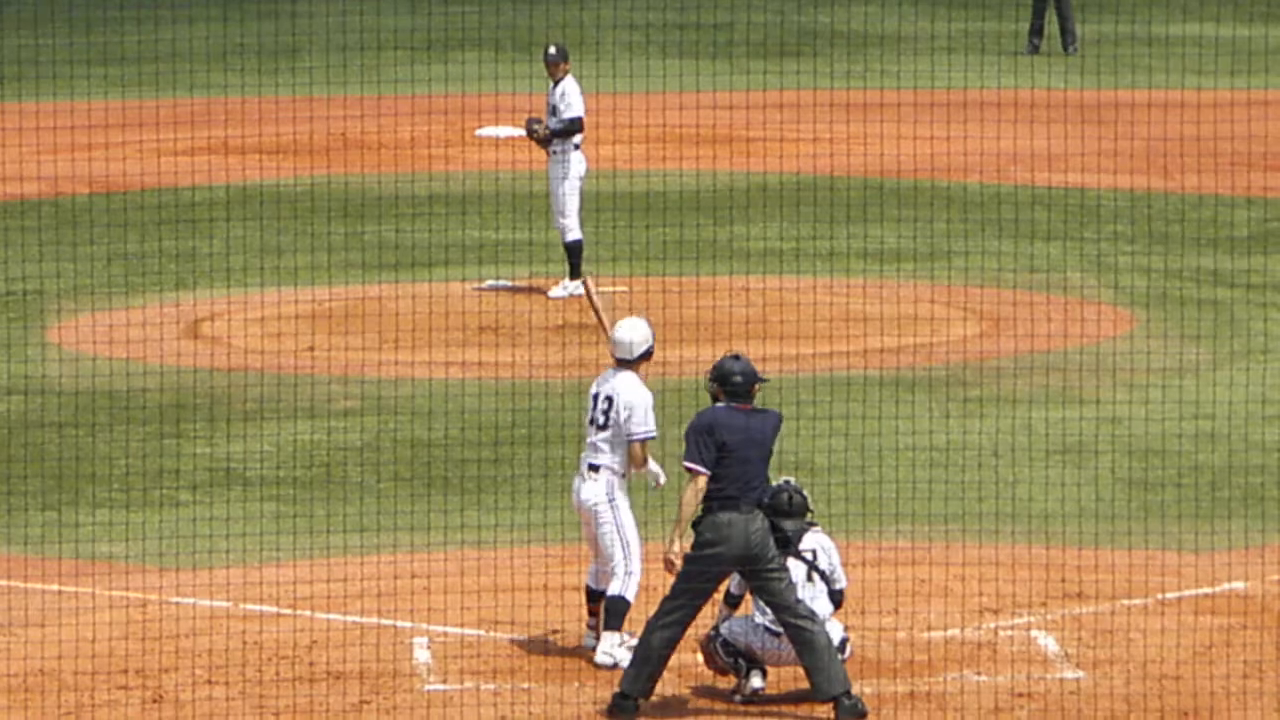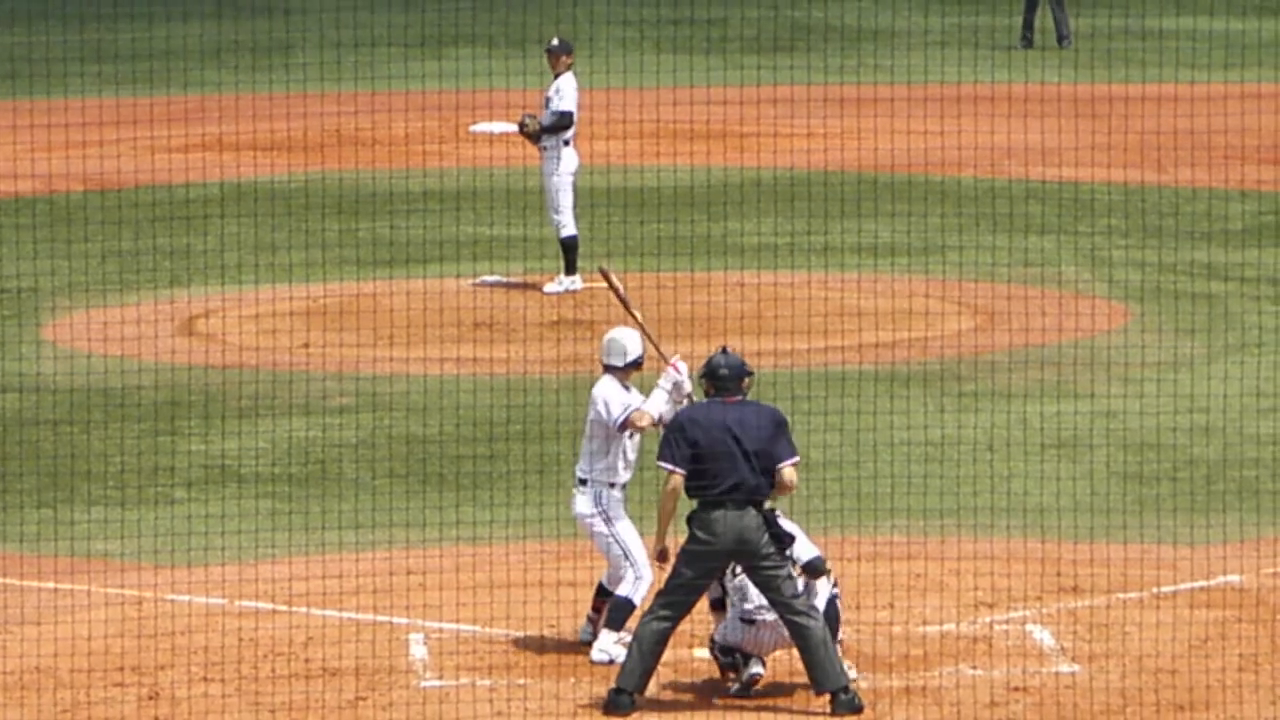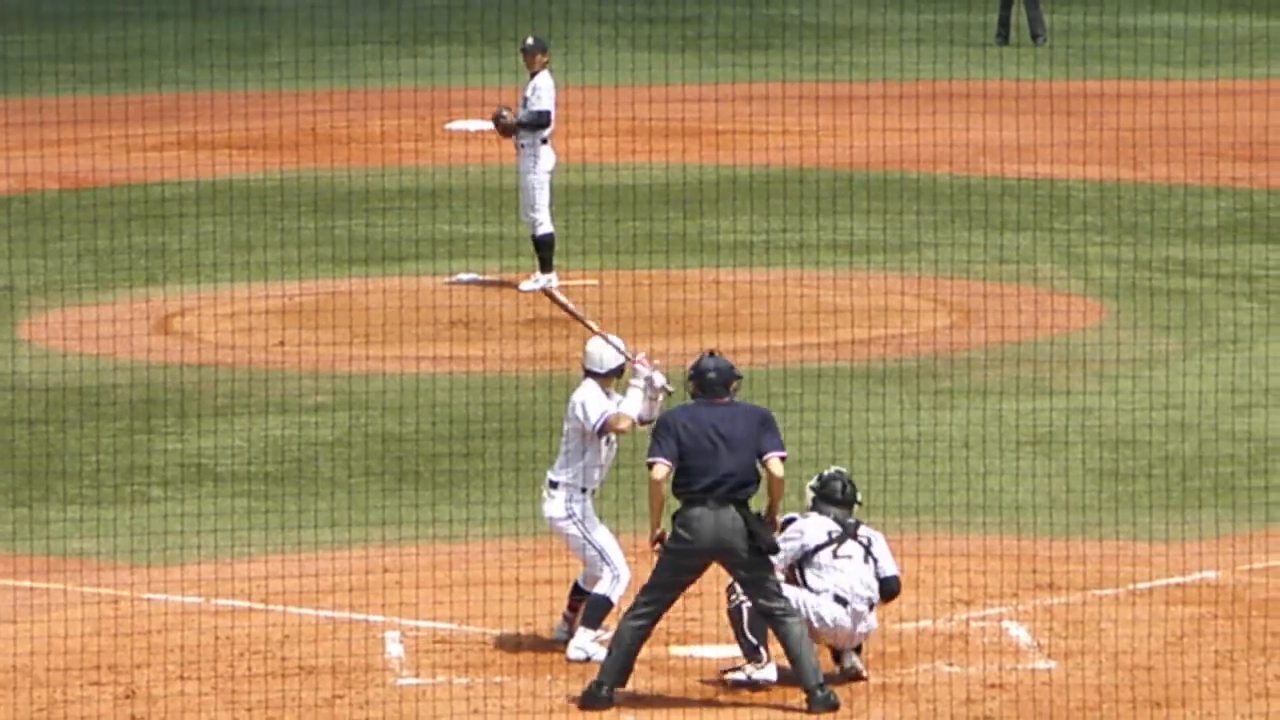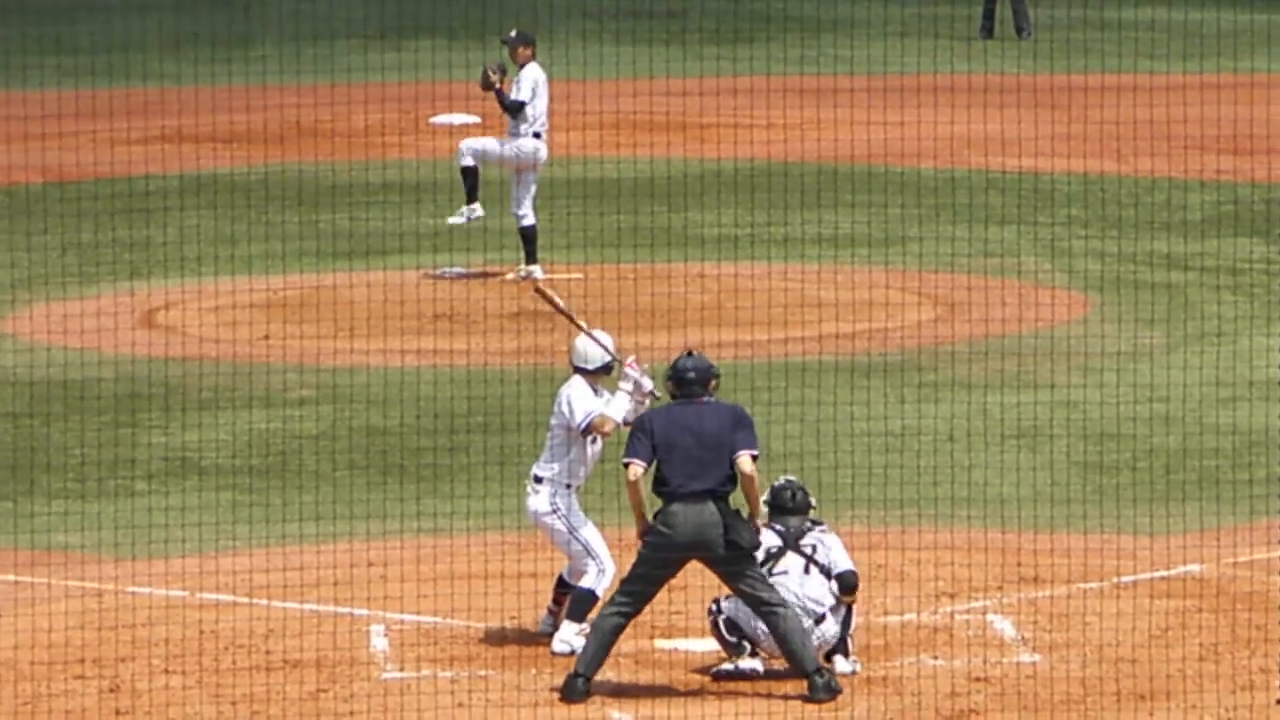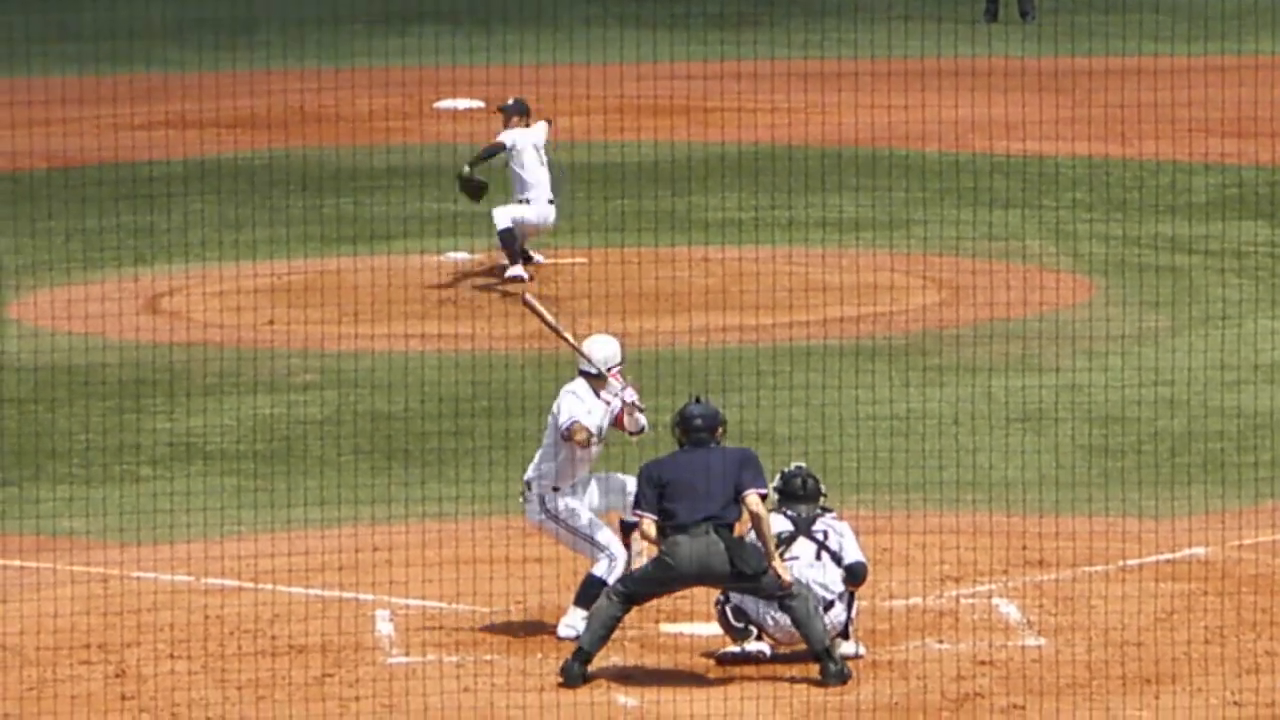
dt=1s
person 1, frame 1
left shoulder: (707, 421)
right shoulder: (772, 422)
left elbow: (698, 485)
left wrist: (676, 538)
left hip: (717, 529)
right hip: (758, 529)
left knee: (671, 617)
right knee: (797, 615)
person 1, frame 2
left shoulder: (687, 419)
right shoulder: (770, 418)
left elbow: (674, 484)
right elbow: (789, 482)
left wrist: (661, 537)
left hip: (709, 526)
right hip: (756, 524)
left knee: (663, 611)
right knee: (799, 610)
person 1, frame 3
left shoulder: (673, 419)
right shoulder: (757, 417)
left elbow: (659, 476)
right elbow: (777, 472)
left wrist: (656, 526)
right wrist: (772, 512)
left hip: (691, 523)
right hip: (738, 523)
left knee: (646, 609)
right knee: (779, 610)
left ankle: (604, 688)
right ankle: (817, 691)
person 1, frame 4
left shoulder: (651, 419)
right shoulder: (734, 415)
left elbow: (633, 475)
right elbow: (747, 469)
left wrist: (641, 520)
right wrist: (754, 515)
left hip: (671, 522)
right hip: (719, 521)
left knee: (623, 603)
right knee: (769, 602)
left ankle: (579, 679)
right ankle: (817, 678)
person 1, frame 5
left shoulder: (654, 468)
right shoulder: (742, 457)
left elbow: (646, 527)
right elbow: (755, 508)
right wrist: (774, 559)
left hip: (676, 553)
right hip: (722, 551)
left knee: (618, 594)
right knee: (791, 591)
left ankle: (577, 664)
right ankle: (831, 664)
person 2, frame 1
left shoulder: (602, 381)
right shoulder: (637, 392)
right elbow: (637, 456)
right wrist: (656, 471)
left hip: (585, 482)
right hip: (608, 486)
left knee: (602, 561)
right knee: (626, 568)
left ankle: (596, 631)
right ankle: (609, 647)
person 2, frame 2
left shoulder: (625, 391)
right shoulder: (607, 392)
left elbow: (665, 418)
right elbow: (641, 422)
left wrist: (679, 390)
right wrist: (665, 384)
left hip: (605, 496)
right hip: (599, 498)
left knee: (622, 565)
right knee: (639, 573)
left ankle: (594, 628)
right ankle: (605, 645)
person 2, frame 3
left shoulder: (605, 397)
right shoulder: (588, 397)
left elbow: (644, 417)
right elbow: (622, 425)
left wrist: (653, 390)
right wrist: (637, 384)
left hip: (573, 499)
right hip: (568, 501)
left knee: (599, 564)
right knee: (615, 572)
left ankle: (569, 626)
right ankle: (581, 644)
person 2, frame 4
left shoulder: (595, 393)
right shoulder: (575, 392)
left elbow: (630, 419)
right elbow: (605, 427)
left wrist: (639, 394)
right wrist: (625, 387)
left hip: (557, 494)
right hip: (552, 496)
left knee: (584, 557)
right knee: (600, 566)
left ankle: (554, 619)
right ankle: (566, 637)
person 2, frame 5
left shoulder: (602, 394)
right shoulder: (573, 395)
left elbow: (636, 429)
right elbow: (579, 437)
left wrist: (632, 407)
right wrist: (608, 399)
left hip: (573, 487)
right hip: (549, 498)
left knee: (634, 491)
right knee: (611, 556)
left ankle: (633, 561)
right ankle: (573, 623)
person 3, frame 1
left shoulder: (569, 88)
right shoulder: (554, 88)
left elbow: (577, 125)
left wrist: (549, 133)
right wrist: (544, 134)
left hip: (568, 160)
right hip: (557, 159)
left knee: (568, 221)
right knee: (563, 221)
left ankle: (575, 281)
right ankle: (574, 279)
person 3, frame 2
left shoulder: (565, 83)
right shoulder: (559, 84)
left elbow: (566, 120)
left wrist: (539, 129)
right wrist: (538, 130)
left hip: (559, 156)
right hip: (554, 155)
left knee: (562, 217)
right knee: (562, 217)
left ankle: (571, 276)
right ankle: (570, 275)
person 3, frame 3
left shoulder: (542, 82)
right shoulder: (535, 82)
left elbow: (544, 120)
left wrist: (517, 124)
right wrist: (516, 126)
left hip: (536, 154)
right hip: (529, 153)
left knee: (539, 215)
right knee: (532, 215)
left ankle: (547, 275)
right ankle: (545, 272)
person 3, frame 4
left shoulder: (528, 74)
right shoulder: (533, 73)
left elbow: (514, 109)
right elbow: (513, 107)
left wrist: (497, 88)
right wrist: (498, 88)
left hip: (523, 144)
right hip: (533, 146)
left knee: (467, 147)
right knee: (523, 208)
left ankle: (472, 206)
right ankle: (532, 266)
person 3, frame 5
left shoulder: (515, 136)
right shoulder: (535, 133)
left elbow: (495, 147)
right elbow: (545, 123)
left wrist: (469, 166)
left hip: (538, 211)
right hip: (538, 210)
left knee: (500, 215)
left ankle: (517, 267)
right ankle: (527, 258)
person 4, frame 1
right shoulder: (822, 542)
left elbow: (732, 598)
right elbow: (837, 599)
left wrist: (718, 631)
left hip: (768, 644)
left knee: (714, 639)
right knee: (839, 638)
left ankle: (750, 674)
person 4, frame 2
right shoulder: (780, 526)
left elbow: (716, 602)
right elbow: (817, 568)
left wrist: (720, 633)
left hip: (749, 635)
left knee: (719, 641)
right knee: (825, 584)
left ankle: (746, 664)
person 4, frame 3
left shoulder: (807, 524)
right shoulder: (871, 535)
right elbow: (891, 588)
left hip: (825, 618)
right hip: (859, 630)
left knee: (741, 592)
left ankle: (758, 665)
right ankle: (848, 656)
person 4, frame 4
right shoulder: (825, 537)
right elbow: (849, 583)
right wrist: (846, 596)
left hip: (774, 639)
right hip: (821, 637)
left knee: (719, 608)
right knee: (844, 601)
left ankle: (746, 657)
right ankle: (840, 657)
person 4, frame 5
left shoulder: (767, 524)
right shoulder: (837, 526)
right elbow: (858, 574)
left hip: (781, 624)
right hip: (829, 623)
left knee: (727, 600)
right knee: (847, 588)
left ankle: (751, 641)
right ankle: (842, 640)
